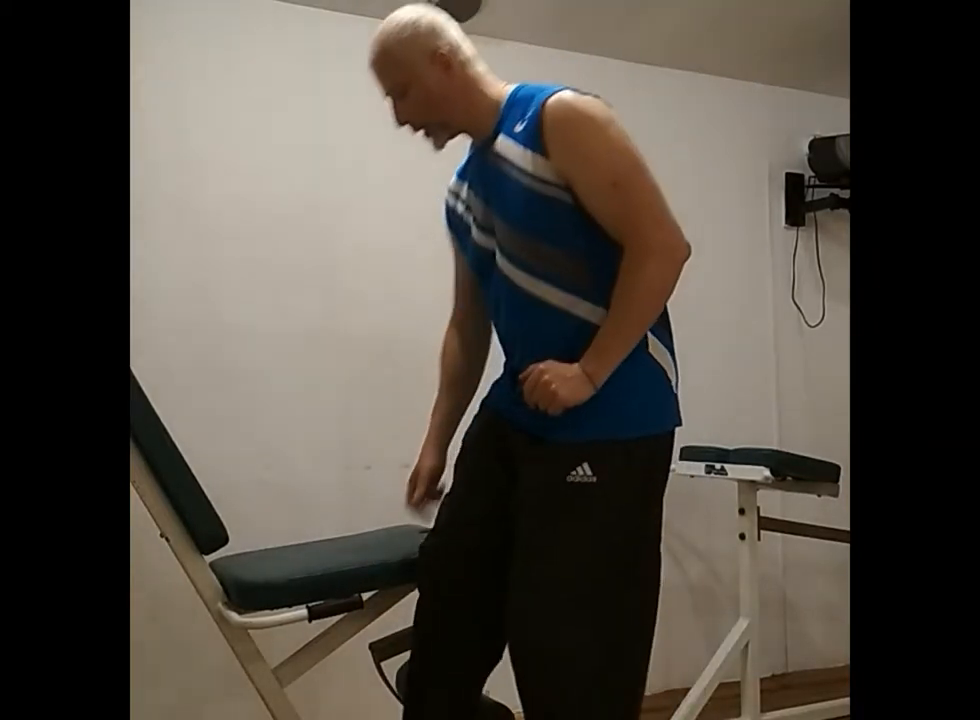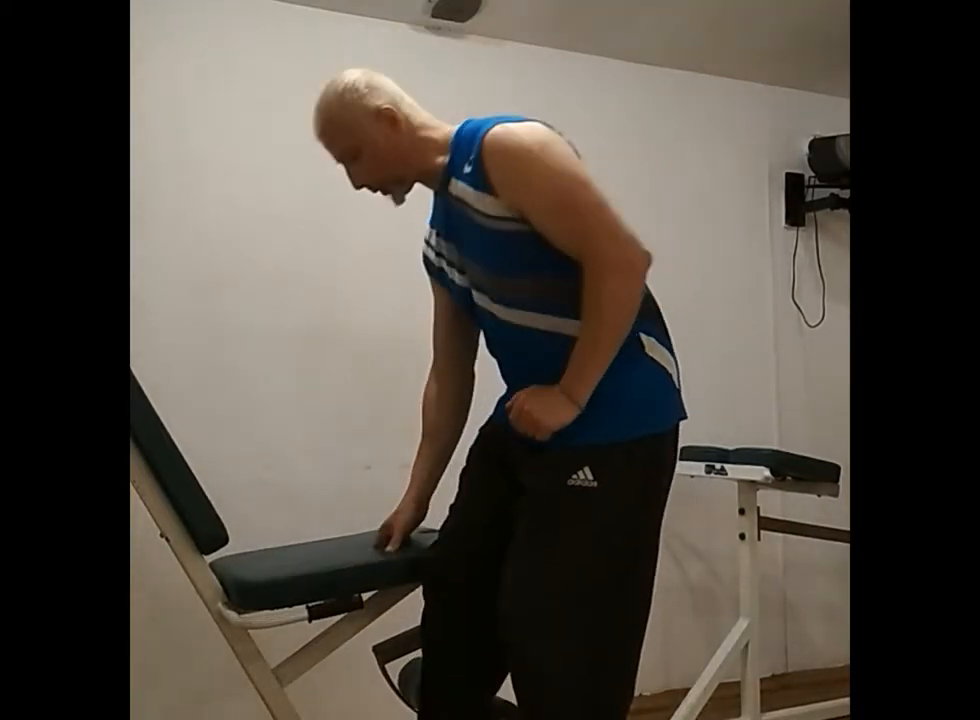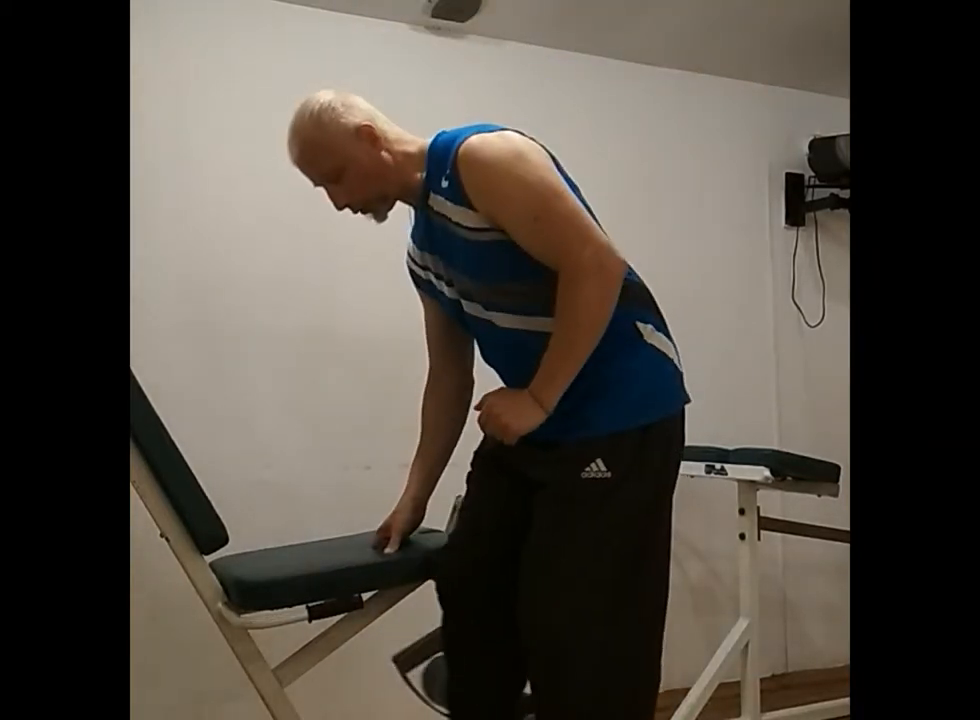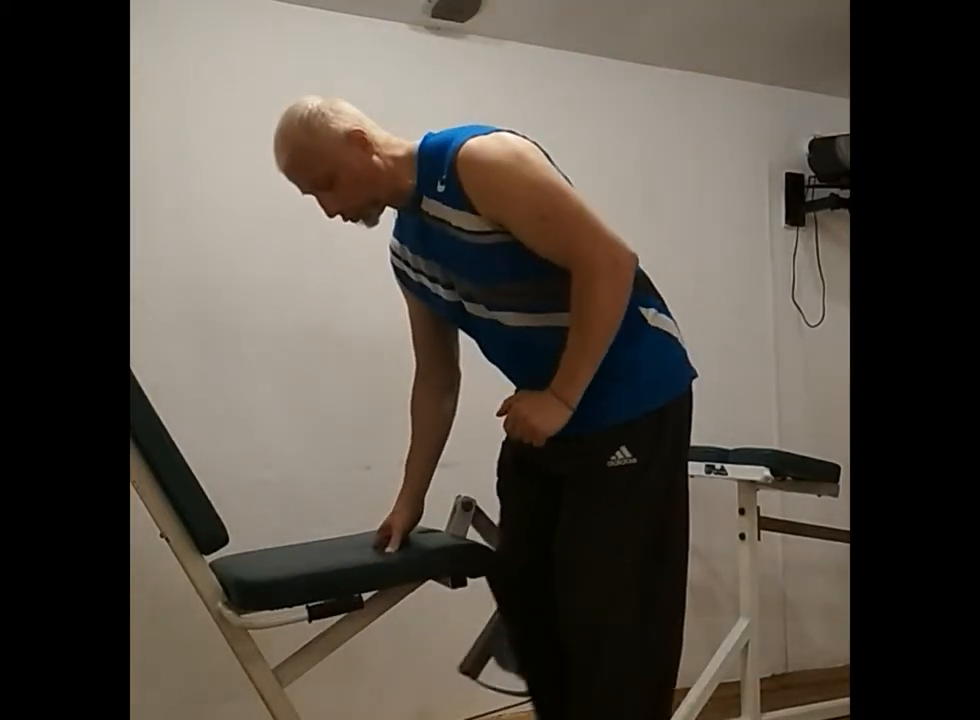
dt=0.3s
person 1, frame 1
left shoulder: (563, 120)
right shoulder: (463, 195)
left elbow: (662, 245)
right elbow: (468, 327)
left wrist: (588, 373)
right wrist: (437, 444)
left hip: (612, 422)
right hip: (516, 413)
left knee: (568, 625)
right knee: (452, 586)
person 1, frame 2
left shoulder: (508, 148)
right shoulder: (438, 239)
left elbow: (622, 259)
right elbow: (449, 377)
left wrist: (570, 396)
right wrist: (415, 497)
left hip: (615, 422)
right hip: (523, 425)
left knee: (555, 631)
right knee: (455, 594)
person 1, frame 3
left shoulder: (483, 158)
right shoulder: (422, 251)
left elbow: (598, 266)
right elbow: (449, 378)
left wrist: (538, 399)
right wrist: (414, 496)
left hip: (623, 414)
right hip: (530, 422)
left knee: (579, 623)
right knee: (469, 586)
person 1, frame 4
left shoulder: (480, 161)
right shoulder: (406, 249)
left elbow: (609, 260)
right elbow: (436, 377)
left wrist: (561, 397)
right wrist: (411, 495)
left hip: (631, 400)
right hip: (543, 415)
left knee: (608, 612)
right knee: (523, 589)
